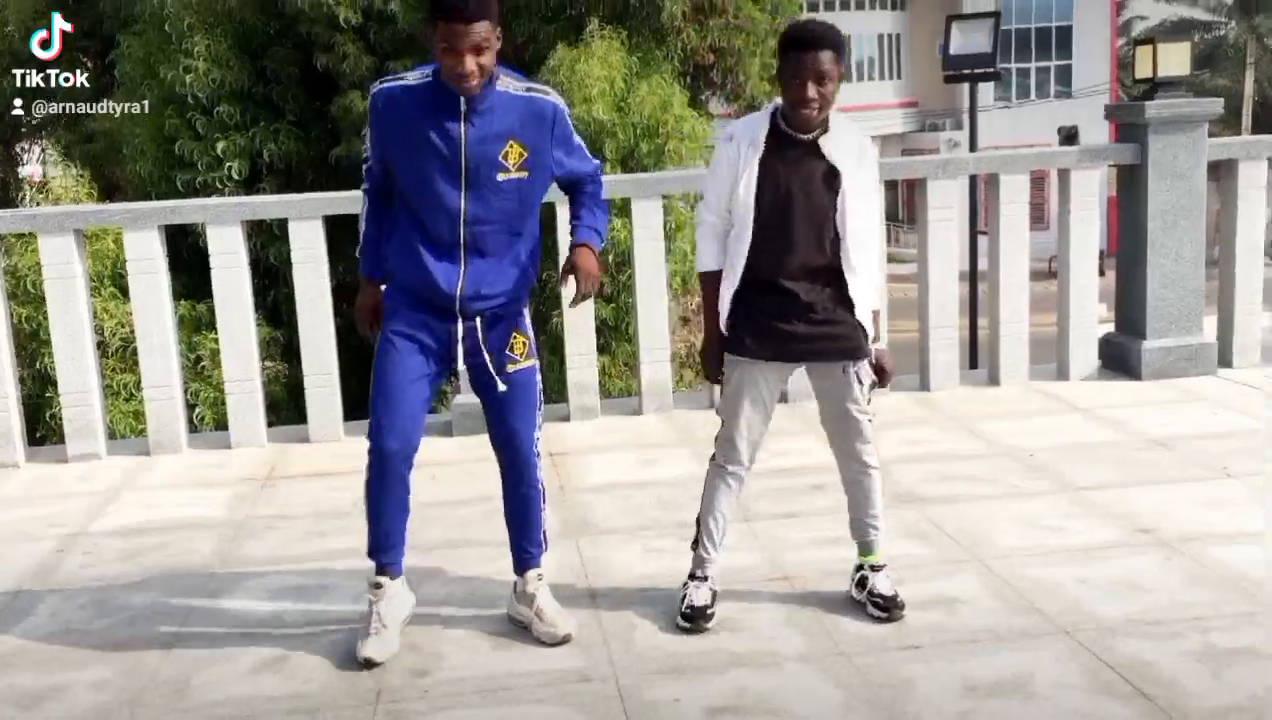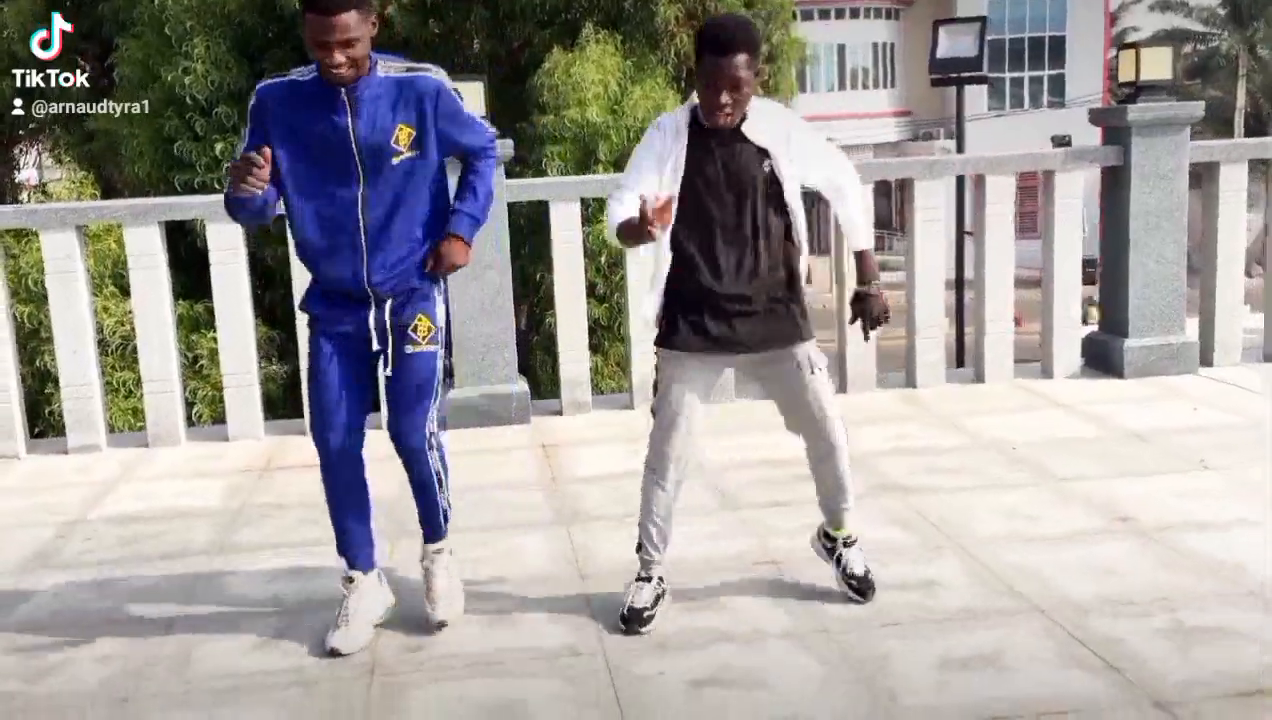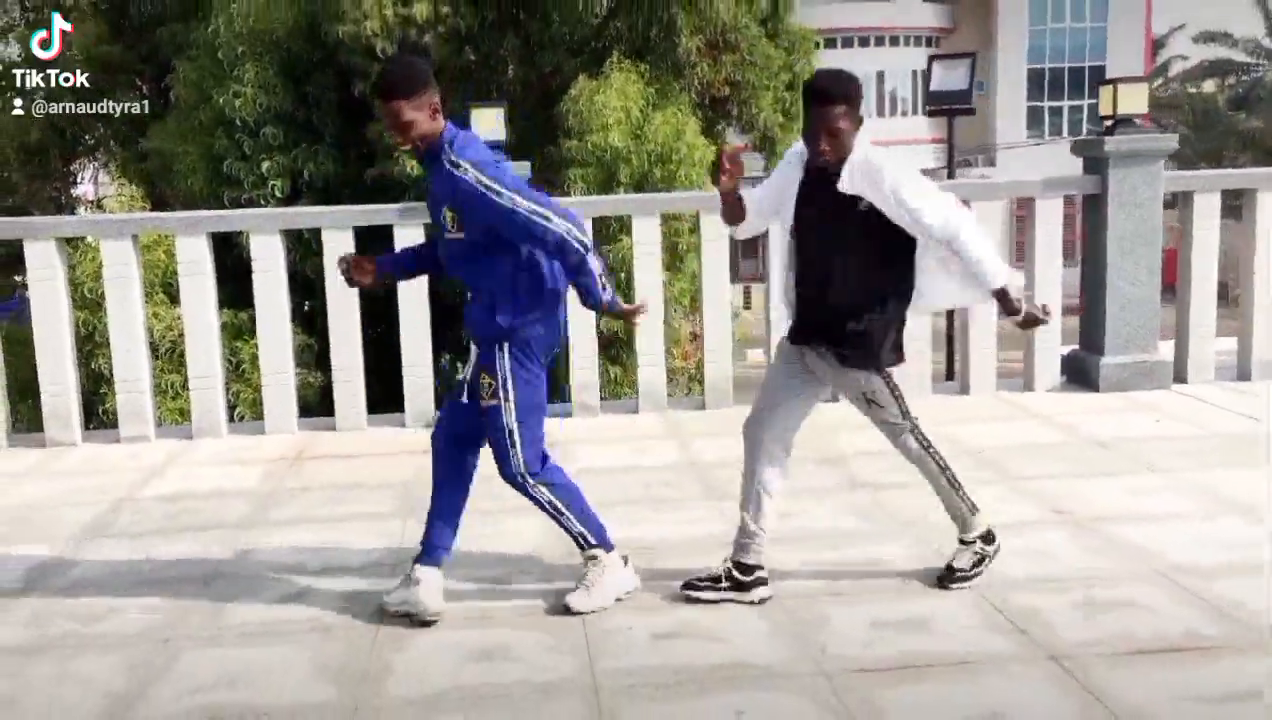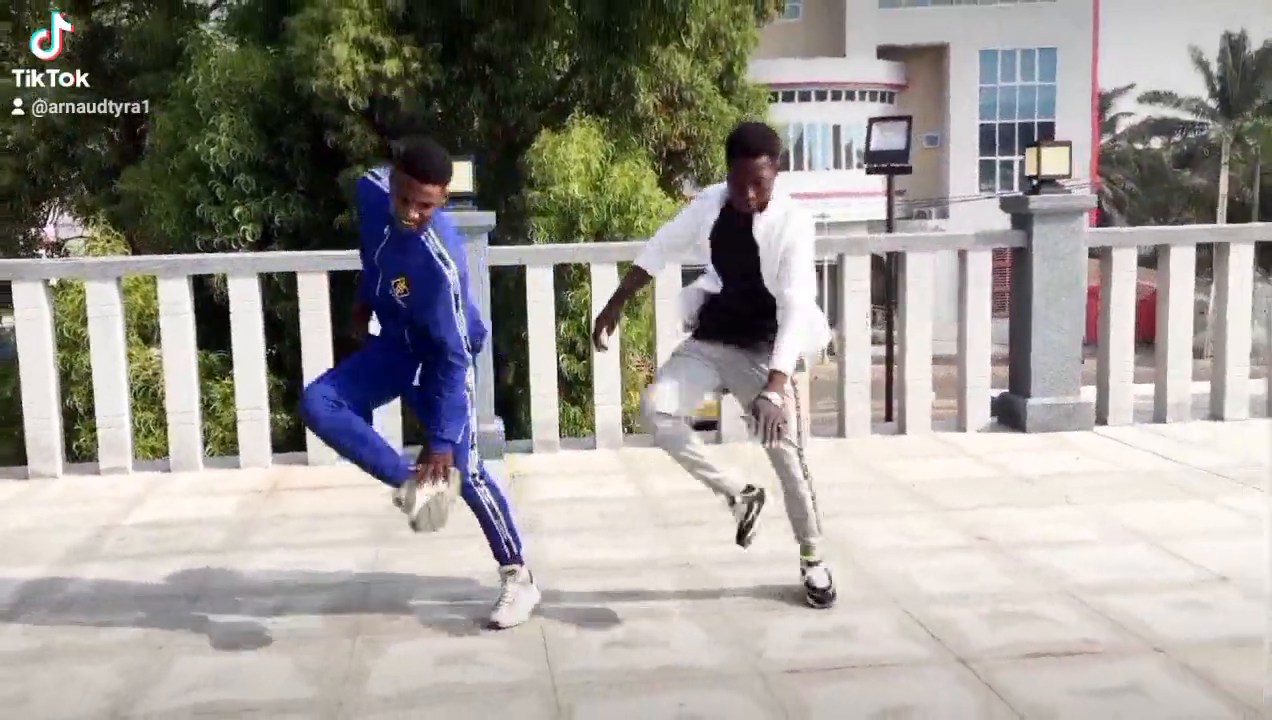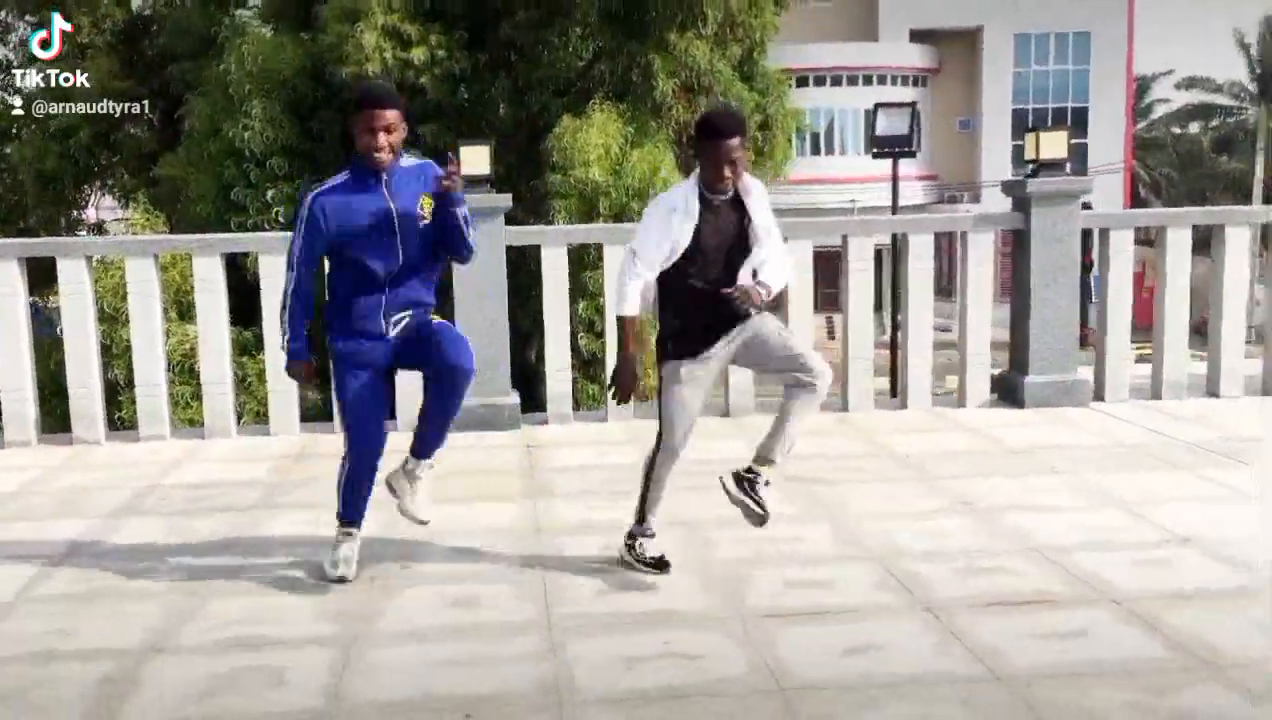
dt=1s
person 1, frame 1
left shoulder: (540, 109)
right shoulder: (391, 102)
left elbow: (586, 179)
left wrist: (587, 239)
right wrist: (371, 277)
left hip: (501, 312)
right hip: (414, 311)
left knee: (520, 451)
right knee: (390, 446)
left ankle: (528, 587)
right ankle: (389, 588)
person 1, frame 2
left shoulder: (422, 88)
right shoulder: (276, 102)
left elbow: (483, 153)
right elbow: (251, 208)
left wrist: (462, 228)
right wrist: (247, 188)
left hip: (411, 292)
right hip: (335, 303)
left knee: (414, 433)
right knee: (335, 443)
left ankle: (437, 550)
right ankle: (364, 583)
person 1, frame 3
left shoulder: (466, 171)
right shoulder: (445, 158)
left elbow: (560, 227)
left wrist: (601, 299)
right wrist: (386, 267)
left hip: (516, 331)
right hip: (496, 329)
left knee: (521, 463)
right knee: (453, 441)
left ankle: (609, 563)
right ankle: (426, 577)
person 1, frame 4
left shoulder: (441, 258)
right shoulder: (370, 190)
left elbow: (452, 355)
left wrist: (442, 439)
right wrist: (365, 299)
left hip: (439, 359)
right hip: (389, 347)
left knee: (465, 471)
right knee: (316, 402)
left ankle: (518, 578)
right ankle: (410, 483)
person 1, frame 5
left shoulder: (427, 177)
right shoulder: (325, 201)
left elbow: (462, 253)
right elbow: (301, 272)
left wrist: (454, 203)
right wrist: (297, 350)
left hip: (415, 320)
right hip: (355, 336)
left knee: (457, 360)
right knee: (365, 445)
left ankle: (415, 467)
right ankle: (348, 534)
person 2, frame 1
left shoulder: (857, 149)
right shoulder: (741, 141)
left elbow: (866, 248)
right elbow: (713, 235)
left wrist: (875, 338)
right wrist: (712, 328)
left hip: (837, 325)
right hip: (756, 327)
left knee: (857, 449)
right knee: (733, 452)
left ankle: (870, 565)
right ankle: (702, 574)
person 2, frame 2
left shoulder: (783, 130)
right shoulder: (668, 135)
left elbow: (846, 189)
right elbow: (621, 215)
left wrist: (868, 281)
right wrist: (643, 228)
left hip: (774, 312)
right hip: (691, 321)
left knee: (823, 427)
right knee: (671, 448)
left ankle: (838, 536)
right ankle: (649, 575)
person 2, frame 3
left shoulder: (881, 176)
right shoulder: (796, 165)
left elbow: (957, 229)
right elbow: (744, 223)
left wrist: (1011, 300)
right wrist: (729, 190)
left hip: (862, 344)
right hip: (808, 334)
left knee: (910, 443)
right knee: (762, 436)
left ankle: (976, 536)
right ankle: (745, 569)
person 2, frame 4
left shoulder: (793, 222)
right shoulder: (710, 204)
left elbow: (795, 312)
right elbow: (661, 248)
left wrist: (776, 386)
right wrist: (615, 304)
left hip: (769, 352)
right hip: (713, 341)
left knee: (789, 460)
right knee: (657, 407)
left ankle: (813, 561)
right ankle: (736, 494)
person 2, frame 5
left shoulder: (754, 196)
right shoulder: (670, 208)
left elbow: (775, 257)
right elbow: (633, 278)
left wrist: (760, 291)
right wrist: (627, 359)
left hip: (743, 324)
right hip: (687, 340)
left knee: (815, 373)
right knee: (671, 442)
left ankle: (756, 474)
right ankle: (639, 536)
